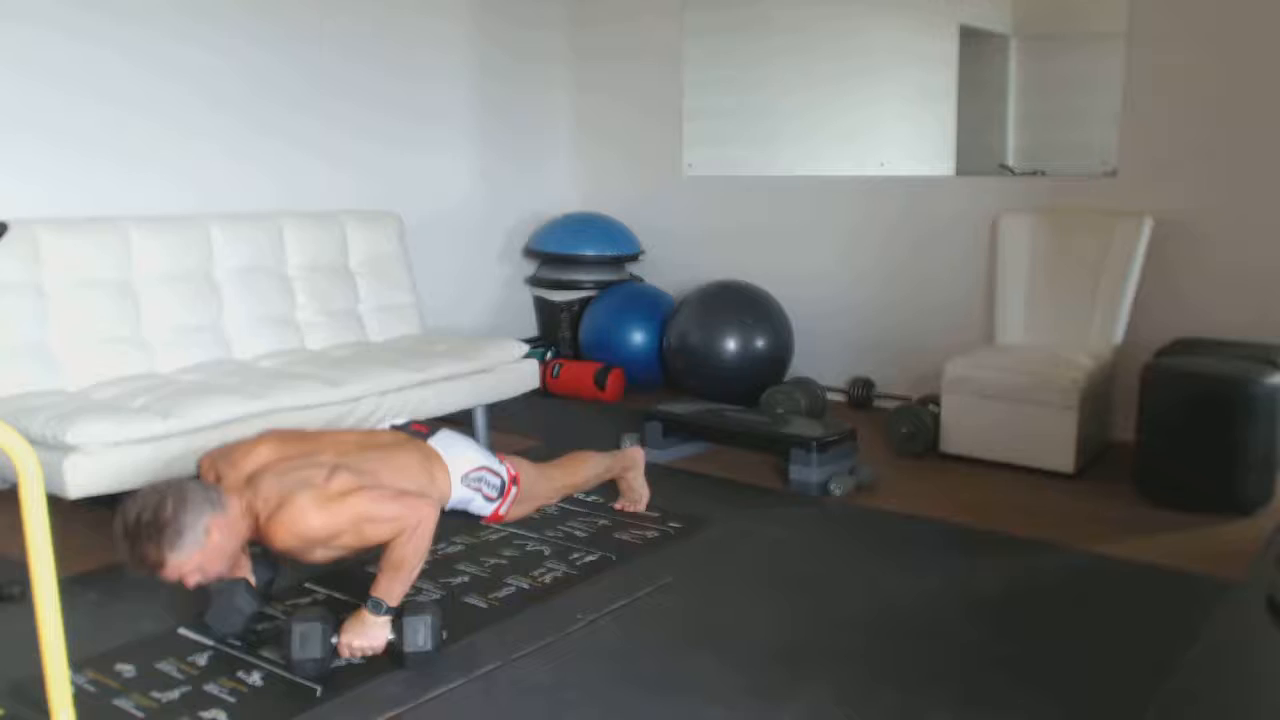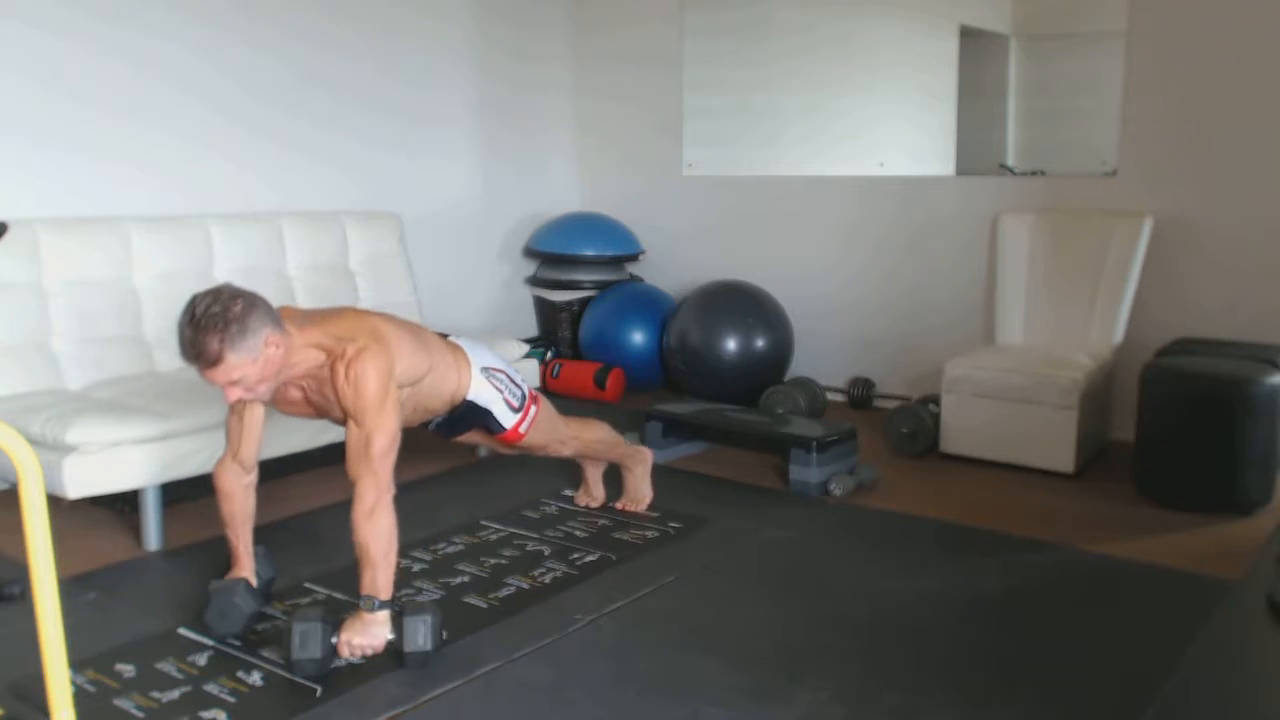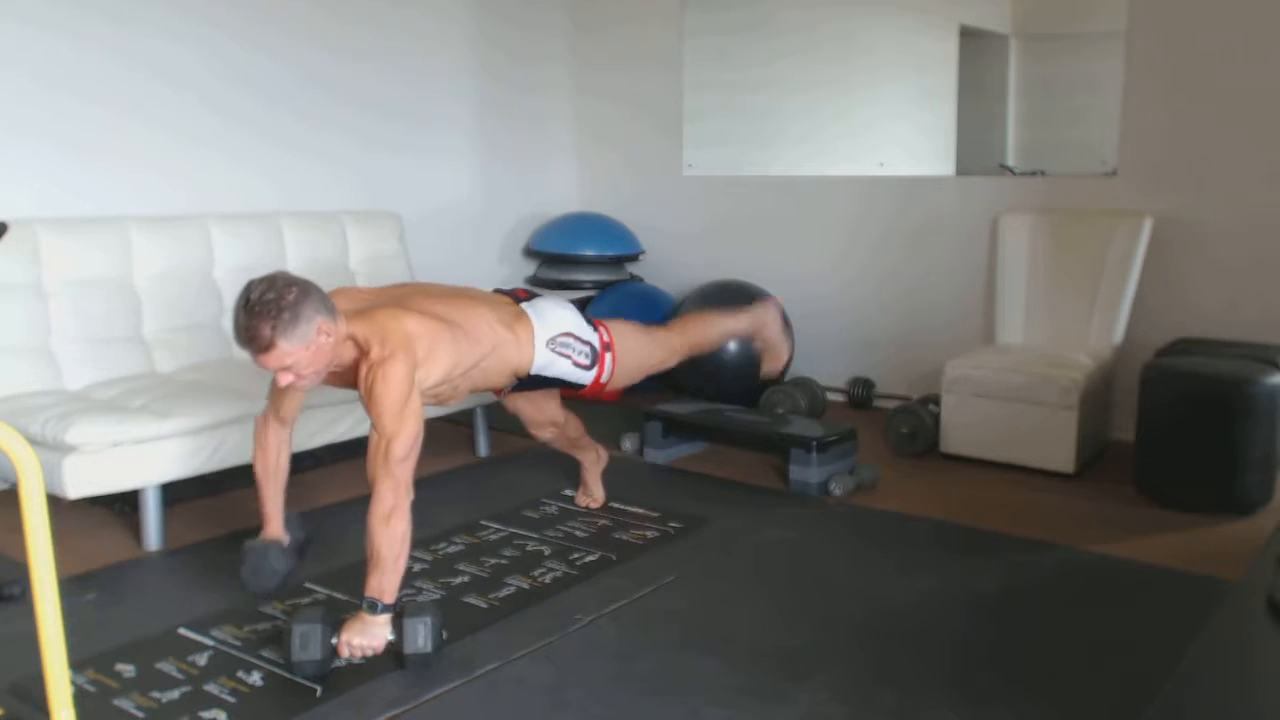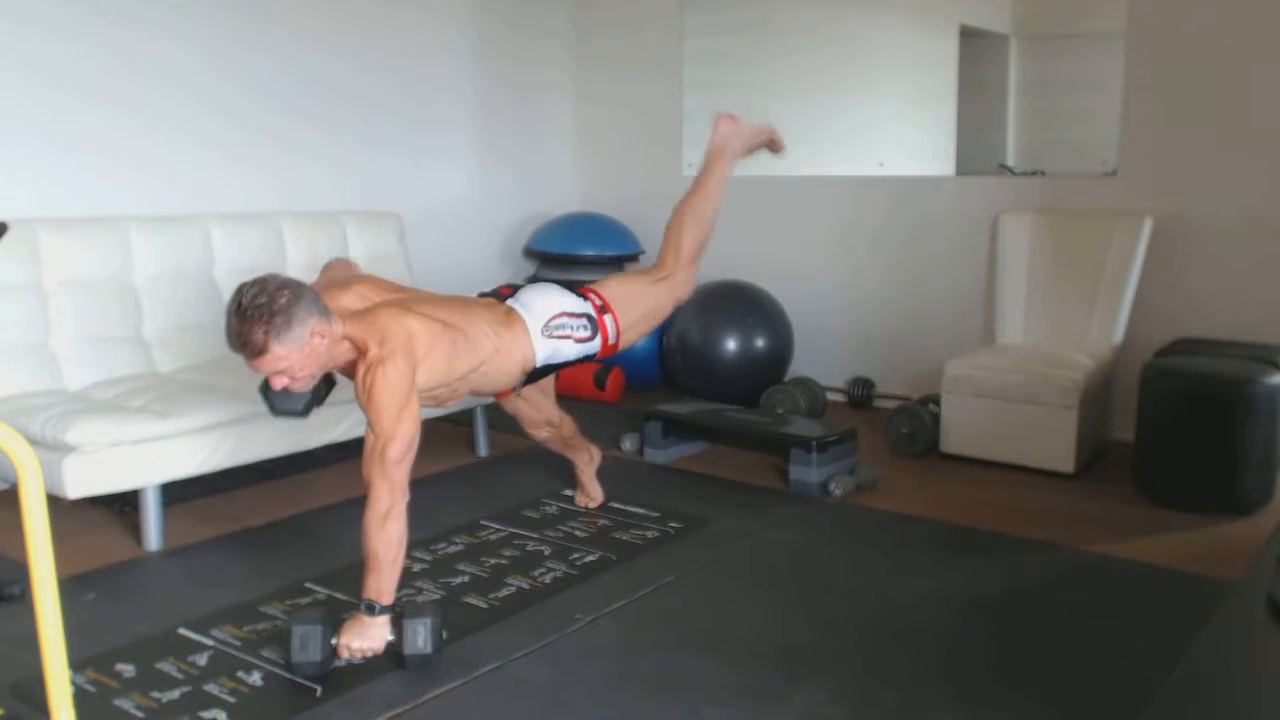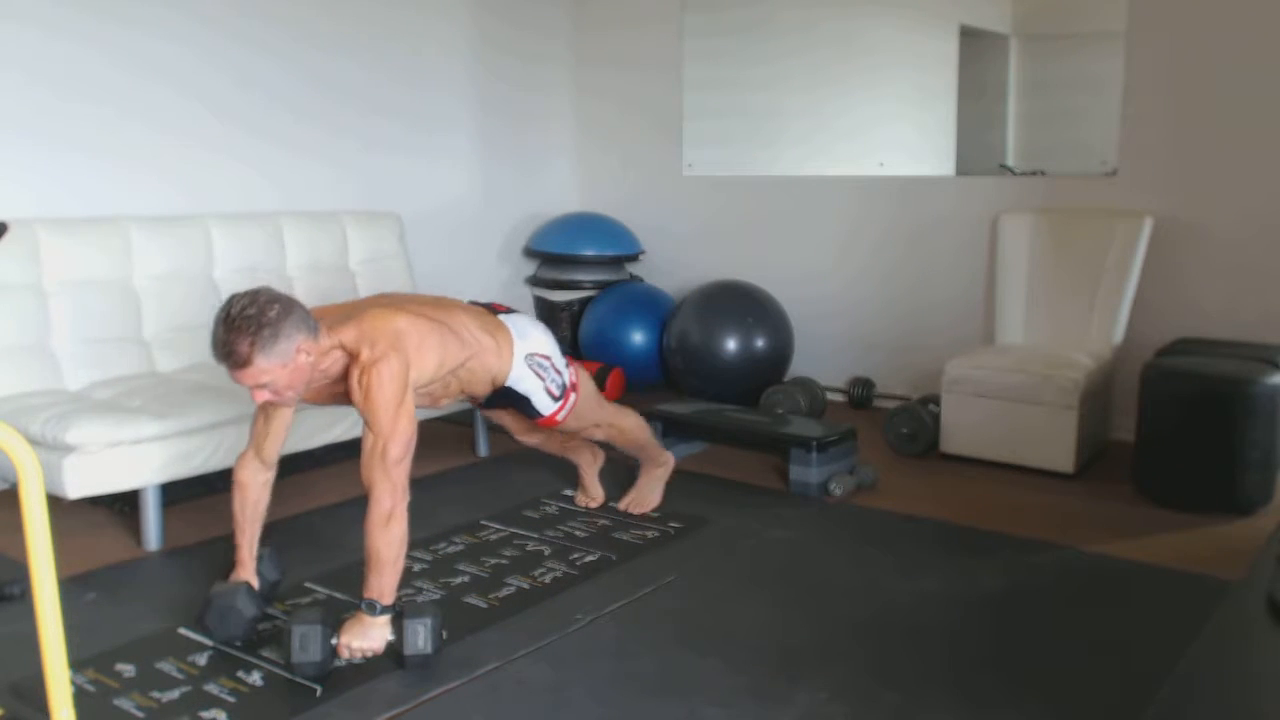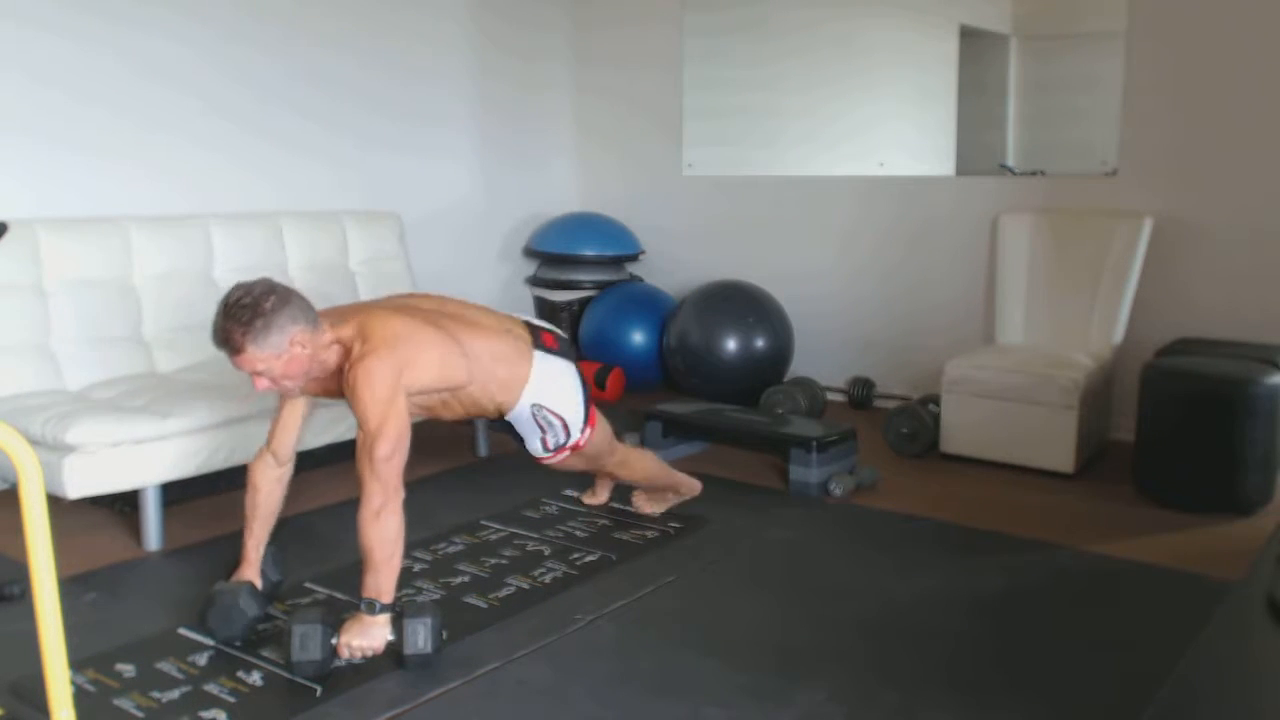
dt=0.7s
person 1, frame 1
left shoulder: (289, 518)
right shoulder: (215, 474)
left elbow: (421, 513)
left wrist: (376, 612)
right wrist: (242, 568)
left hip: (447, 466)
right hip: (402, 443)
left knee: (550, 485)
left ankle: (624, 461)
person 1, frame 2
left shoulder: (358, 362)
right shoulder: (258, 354)
left elbow: (373, 492)
right elbow: (236, 469)
left wrist: (374, 612)
right wrist: (243, 567)
left hip: (469, 378)
right hip: (432, 395)
left knee: (561, 438)
left ankle: (633, 458)
right ankle: (590, 464)
person 1, frame 3
left shoulder: (386, 360)
right shoulder: (316, 328)
left elbow: (393, 493)
right elbow: (272, 424)
left wrist: (376, 613)
right wrist: (273, 525)
left hip: (540, 334)
right hip: (503, 316)
left knee: (663, 349)
right knee: (545, 423)
left ankle: (756, 320)
right ankle: (590, 458)
person 1, frame 4
left shoulder: (382, 363)
right shoulder: (326, 299)
left elbow: (387, 497)
right elbow: (343, 265)
left wrist: (375, 614)
right wrist: (300, 363)
left hip: (539, 326)
right hip: (501, 319)
left knee: (673, 277)
right knee: (542, 425)
left ankle: (724, 146)
right ankle: (584, 457)
person 1, frame 5
left shoulder: (376, 363)
right shoulder: (289, 353)
left elbow: (389, 498)
right elbow: (256, 464)
left wrist: (375, 614)
right wrist: (245, 567)
left hip: (515, 350)
right hip: (473, 332)
left knee: (596, 420)
right knee: (528, 431)
left ankle: (656, 462)
right ankle: (585, 461)
person 1, frame 6
left shoulder: (371, 364)
right shoulder: (307, 347)
left elbow: (382, 497)
right elbow: (273, 460)
left wrist: (375, 614)
right wrist: (250, 565)
left hip: (540, 381)
right hip: (512, 345)
left knee: (606, 455)
left ankle: (680, 486)
right ankle: (604, 475)
